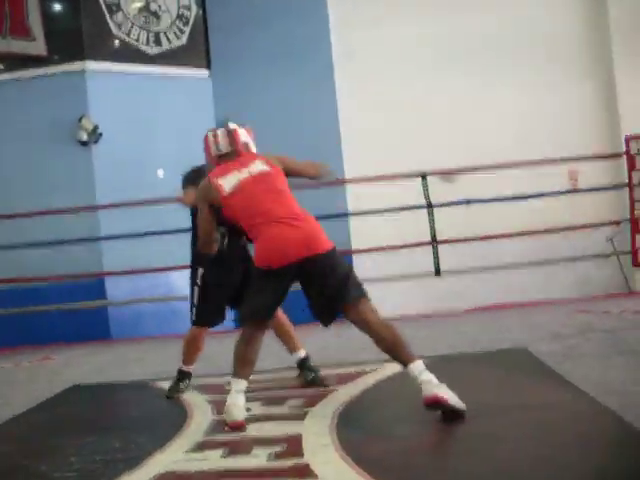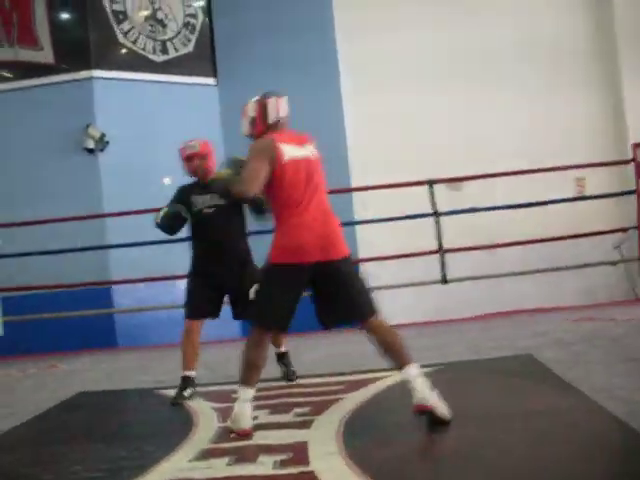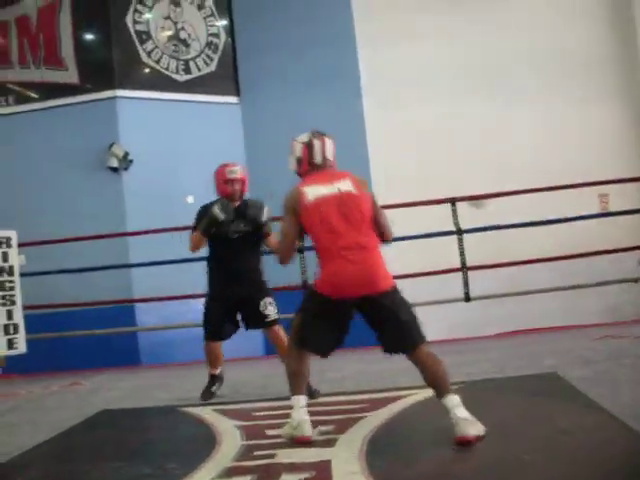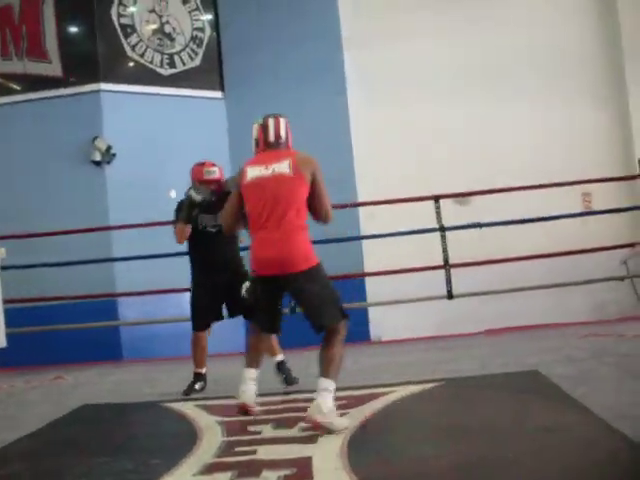
dt=0.3s
person 1, frame 1
left shoulder: (208, 186)
right shoulder: (267, 160)
left elbow: (205, 248)
right elbow: (320, 172)
left hip: (271, 254)
right hip: (311, 242)
left knee: (253, 328)
right knee: (365, 314)
left ankle: (235, 405)
right ankle: (428, 383)
person 1, frame 2
left shoulder: (263, 147)
right shoulder: (309, 144)
left elbow: (248, 190)
left wrist: (232, 182)
left hip: (291, 249)
right hip: (331, 244)
left knee: (261, 331)
right knee: (370, 319)
left ankle: (242, 411)
right ankle: (421, 389)
person 1, frame 3
left shoulder: (296, 196)
right shoulder: (356, 182)
left elbow: (284, 256)
right elbow: (386, 234)
left wrist: (281, 231)
left hip: (333, 283)
right hip: (374, 278)
left knee: (297, 346)
right knee: (417, 349)
left ankle: (299, 421)
right ankle: (461, 419)
person 1, frame 4
left shoulder: (245, 172)
right shoulder: (305, 163)
left elbow: (226, 225)
right elbow: (324, 215)
left hip: (263, 261)
right hip: (298, 258)
left knee: (261, 327)
right knee: (336, 328)
left ankle: (247, 391)
right ankle: (322, 405)
person 2, frame 1
right shoulder: (197, 176)
right elbow: (189, 198)
left hip: (238, 255)
right hip: (209, 264)
left knee: (272, 311)
right knee: (199, 326)
left ankle: (304, 364)
right ankle: (184, 376)
person 2, frame 2
right shoulder: (186, 192)
left elbow: (261, 207)
right elbow: (168, 222)
right wrist: (166, 218)
left hip: (239, 264)
right hip: (204, 268)
right knee: (192, 324)
left ankle: (282, 356)
right ankle: (188, 382)
person 2, frame 3
left shoulder: (254, 208)
right shoulder: (209, 210)
left elbow: (274, 245)
right elbow: (194, 246)
left wrist: (262, 226)
right wrist: (210, 223)
left hip: (252, 282)
right hip: (221, 286)
left knee: (275, 330)
right knee: (212, 341)
right ankle: (215, 377)
person 2, frame 4
left shoulder: (228, 199)
right shoulder: (186, 205)
right elbow: (181, 238)
right wrist: (190, 208)
left hip: (234, 271)
right hip: (204, 277)
right knee: (199, 331)
left ankle: (282, 365)
right ankle: (199, 377)
